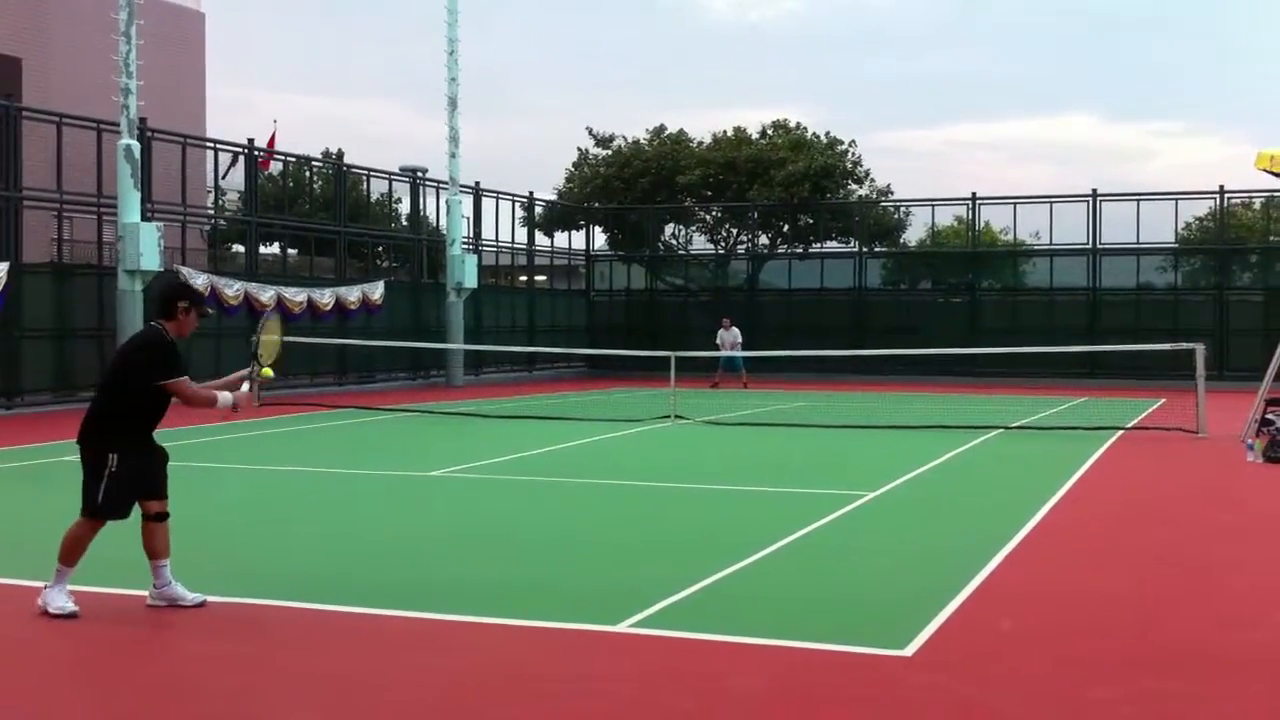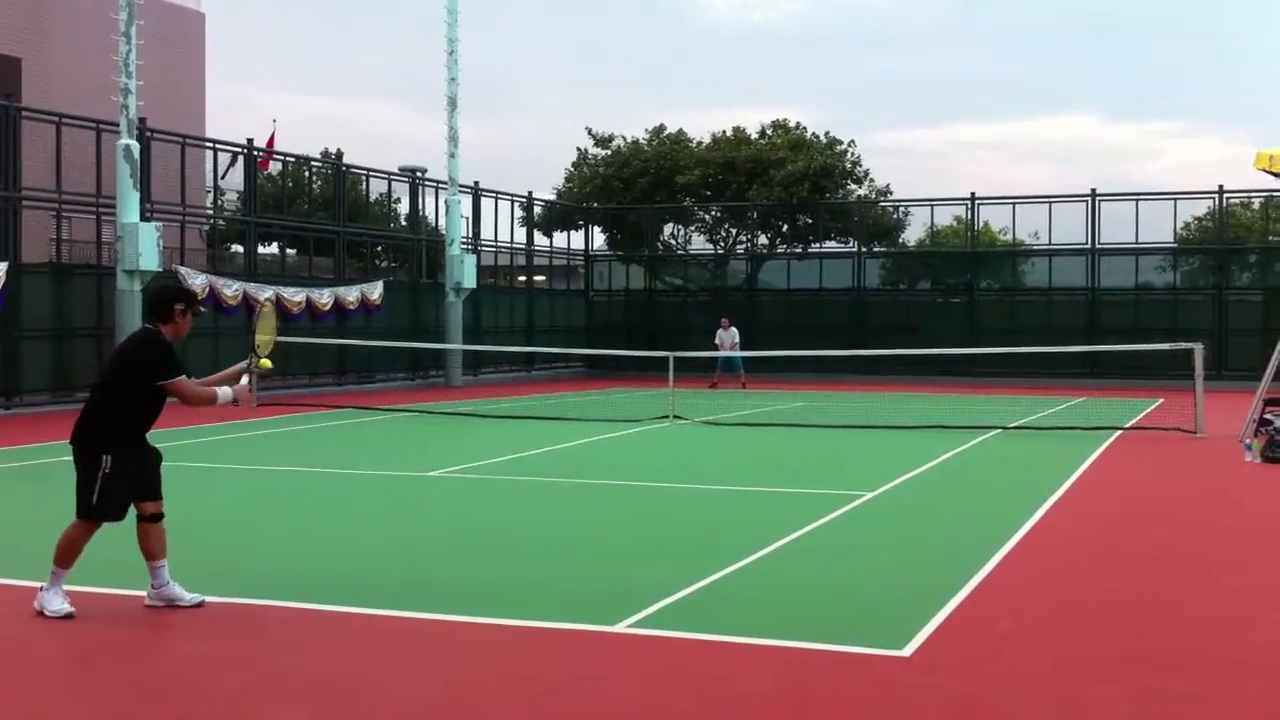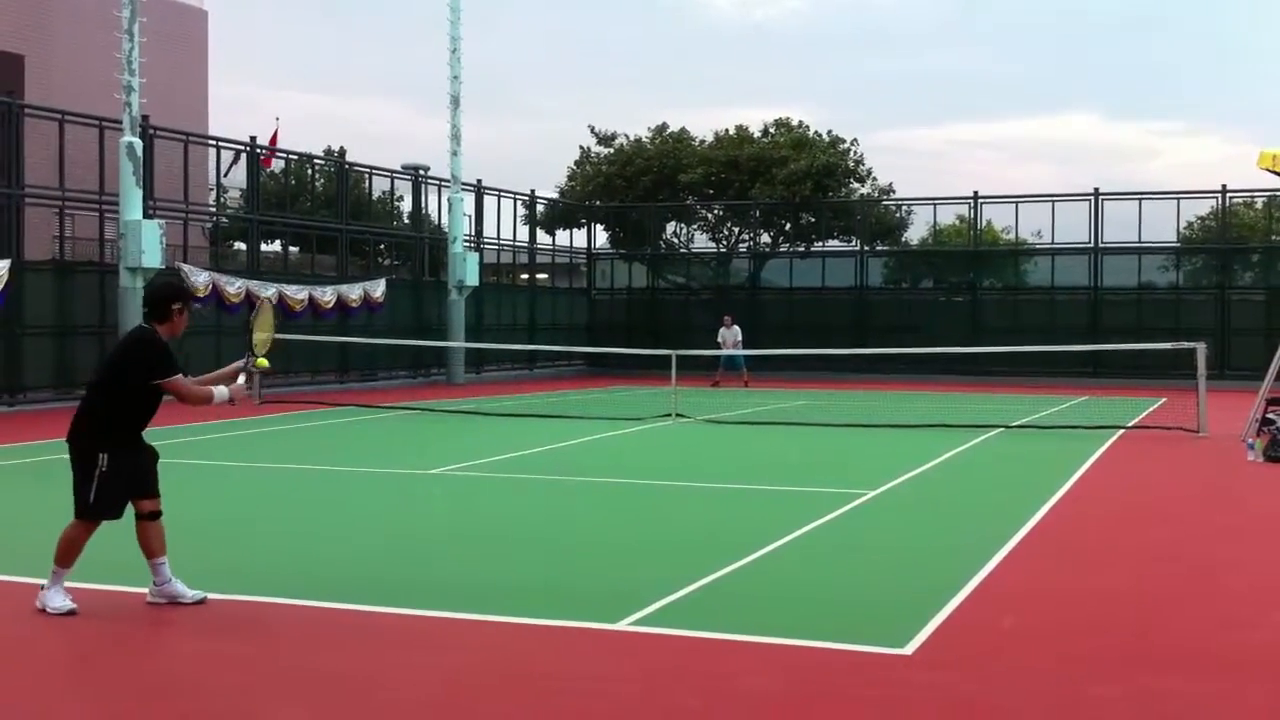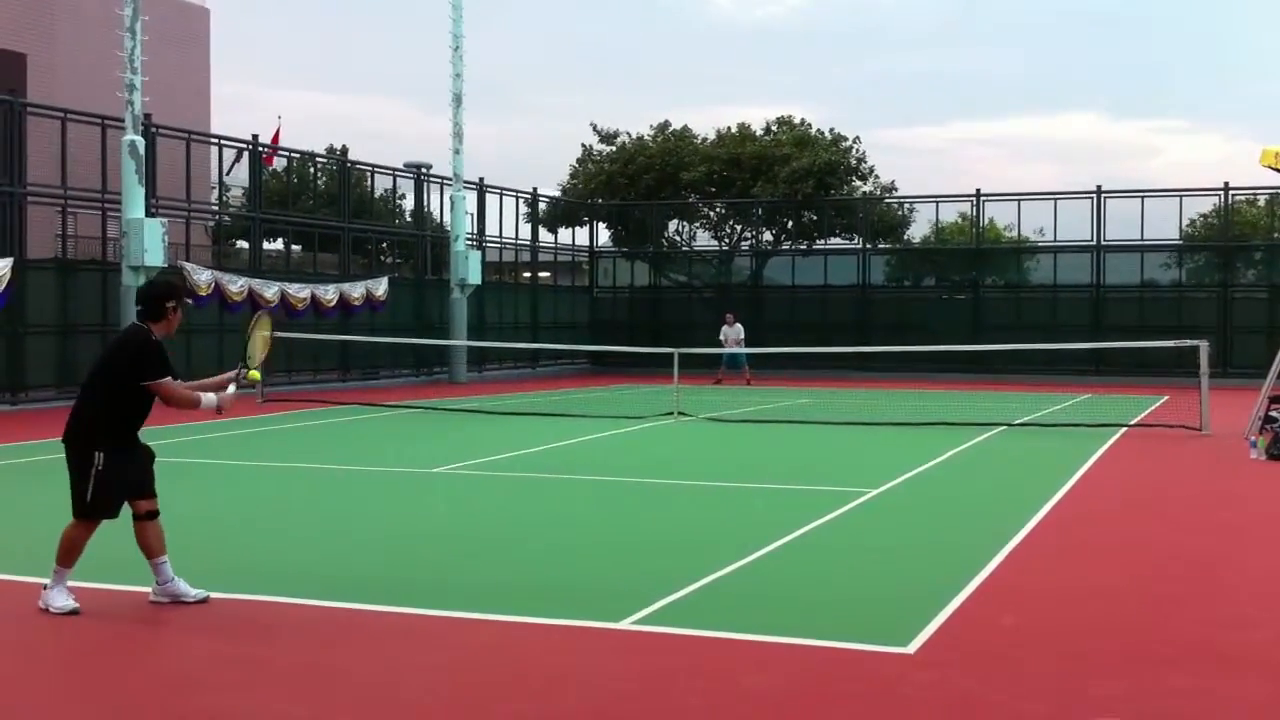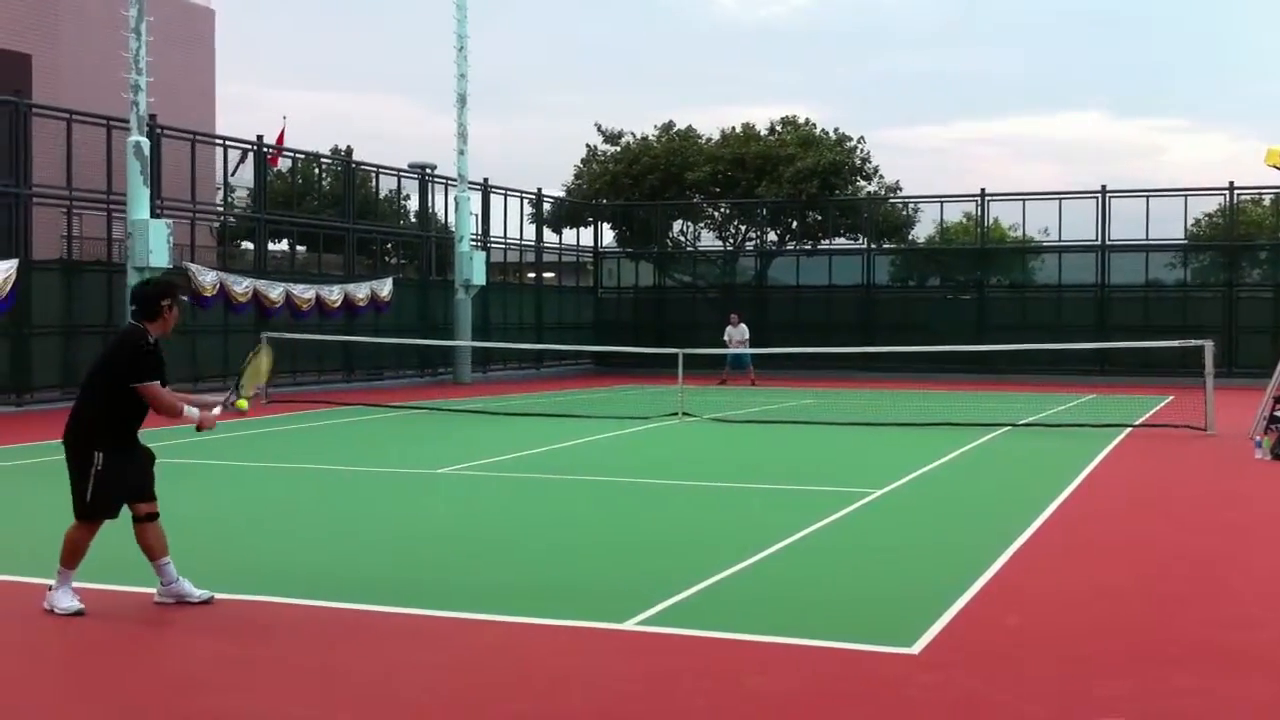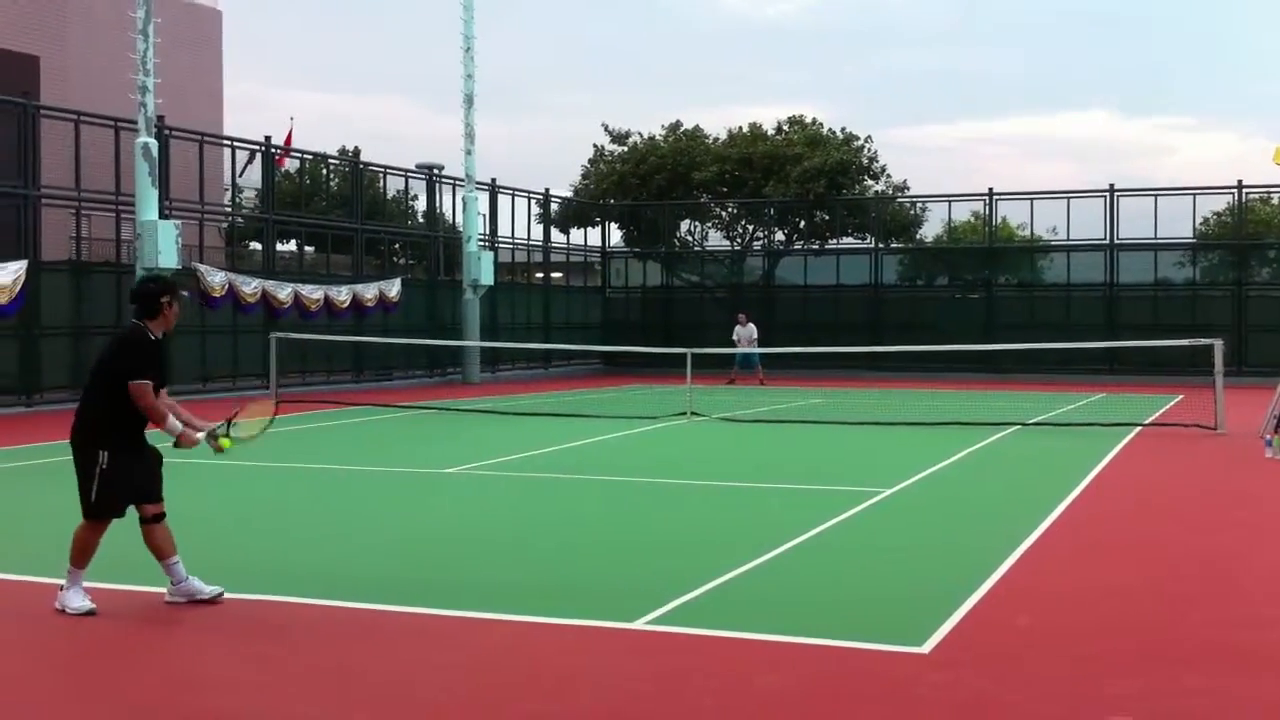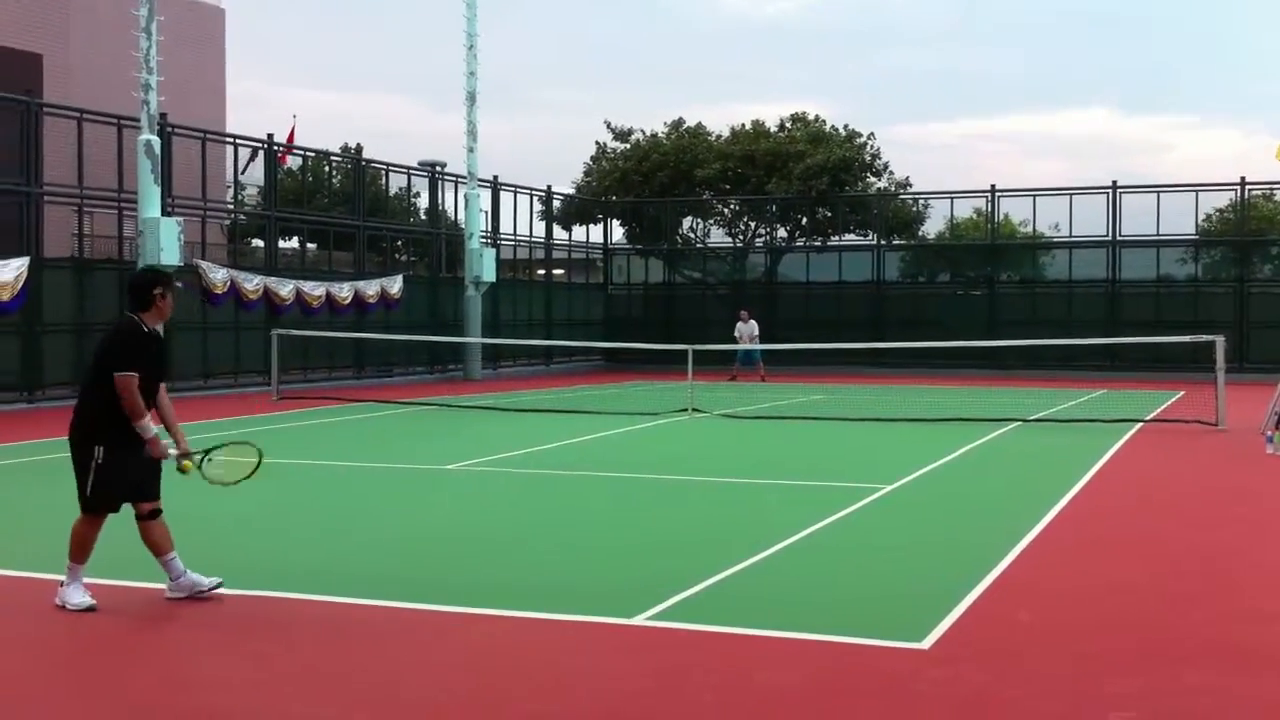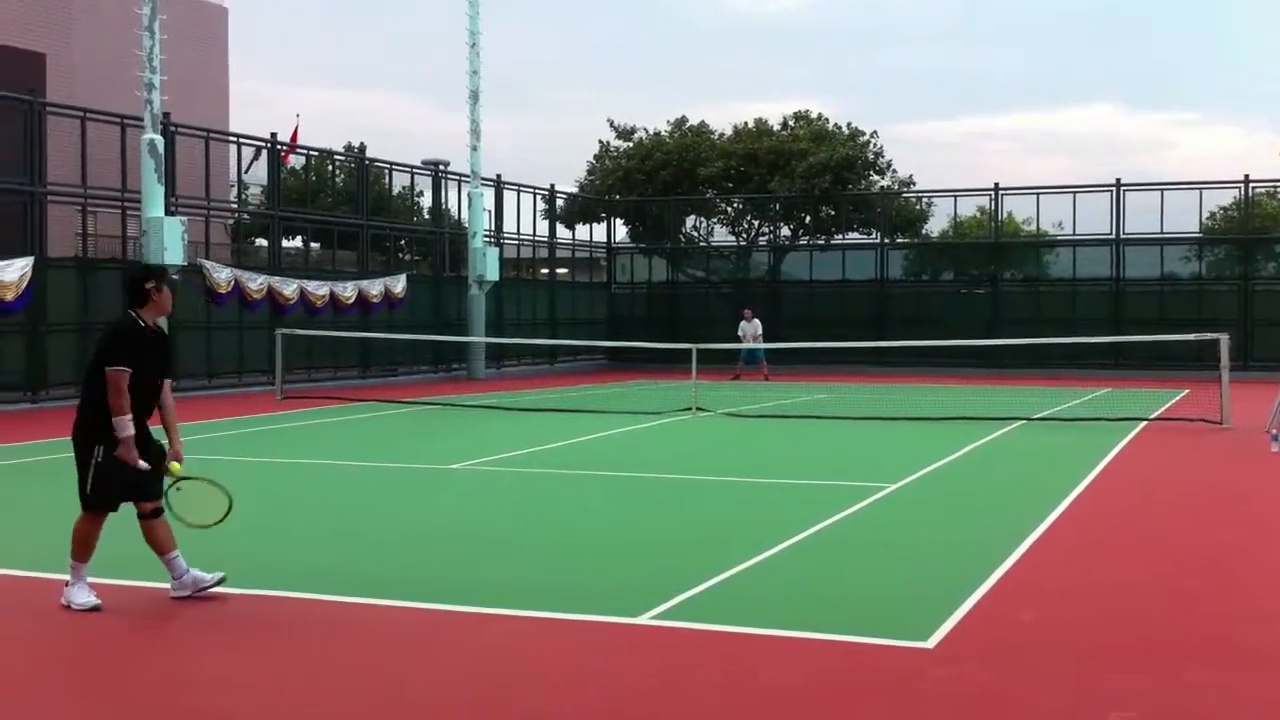
dt=0.1s
person 1, frame 1
left shoulder: (159, 343)
right shoulder: (155, 345)
left elbow: (187, 389)
right elbow: (189, 396)
left wrist: (234, 380)
right wrist: (232, 399)
left hip: (136, 440)
right hip: (108, 441)
left knee: (156, 508)
right knee: (95, 516)
left ankle: (163, 587)
right ankle: (55, 588)
person 1, frame 2
left shoulder: (154, 344)
right shoulder: (151, 346)
left elbow: (187, 386)
right elbow: (188, 395)
left wrist: (234, 372)
right wrist: (232, 394)
left hip: (130, 441)
right hip: (102, 443)
left knee: (152, 509)
right knee: (90, 518)
left ankle: (161, 587)
right ankle: (51, 590)
person 1, frame 3
left shoulder: (152, 344)
right shoulder: (147, 346)
left elbow: (183, 385)
right elbow: (185, 393)
left wrist: (231, 370)
right wrist: (228, 393)
left hip: (126, 440)
right hip: (98, 441)
left knee: (149, 507)
right knee: (90, 517)
left ankle: (163, 584)
right ankle: (52, 589)
person 1, frame 4
left shoulder: (146, 343)
right shoulder: (139, 345)
left elbow: (174, 387)
right elbow: (172, 397)
left wrist: (223, 380)
right wrist: (217, 400)
left hip: (121, 440)
right hip: (94, 441)
left knee: (147, 508)
right knee: (89, 517)
left ankle: (165, 583)
right ankle: (55, 588)
person 1, frame 5
left shoulder: (146, 345)
right shoulder: (134, 345)
left elbow: (162, 395)
right elbow: (157, 402)
left wrist: (211, 401)
right wrist: (198, 417)
left hip: (122, 441)
right hip: (93, 442)
left knee: (147, 510)
right knee: (91, 517)
left ankle: (171, 584)
right ankle: (59, 589)
person 1, frame 6
left shoulder: (152, 344)
right shoulder: (134, 342)
left elbow: (162, 400)
right elbow: (145, 402)
left wrist: (196, 425)
right wrist: (179, 431)
left hip: (129, 441)
right hip: (99, 442)
left knee: (153, 510)
right knee: (99, 517)
left ankle: (180, 583)
right ankle: (70, 589)
person 1, frame 7
left shoulder: (155, 341)
right shoulder: (126, 335)
left elbow: (158, 394)
right elbow: (127, 394)
left wrist: (178, 438)
right wrist: (151, 438)
left hip: (133, 438)
right hip: (99, 436)
left knee: (149, 508)
right knee: (96, 511)
left ankle: (179, 578)
right ankle: (71, 585)
person 1, frame 8
left shoulder: (159, 338)
right shoulder: (123, 332)
left elbow: (163, 392)
right elbow: (117, 390)
left wrist: (174, 441)
right wrist: (125, 440)
left hip: (137, 435)
right hip: (102, 435)
left knee: (151, 506)
right knee: (96, 509)
left ankle: (182, 577)
right ankle: (76, 584)
